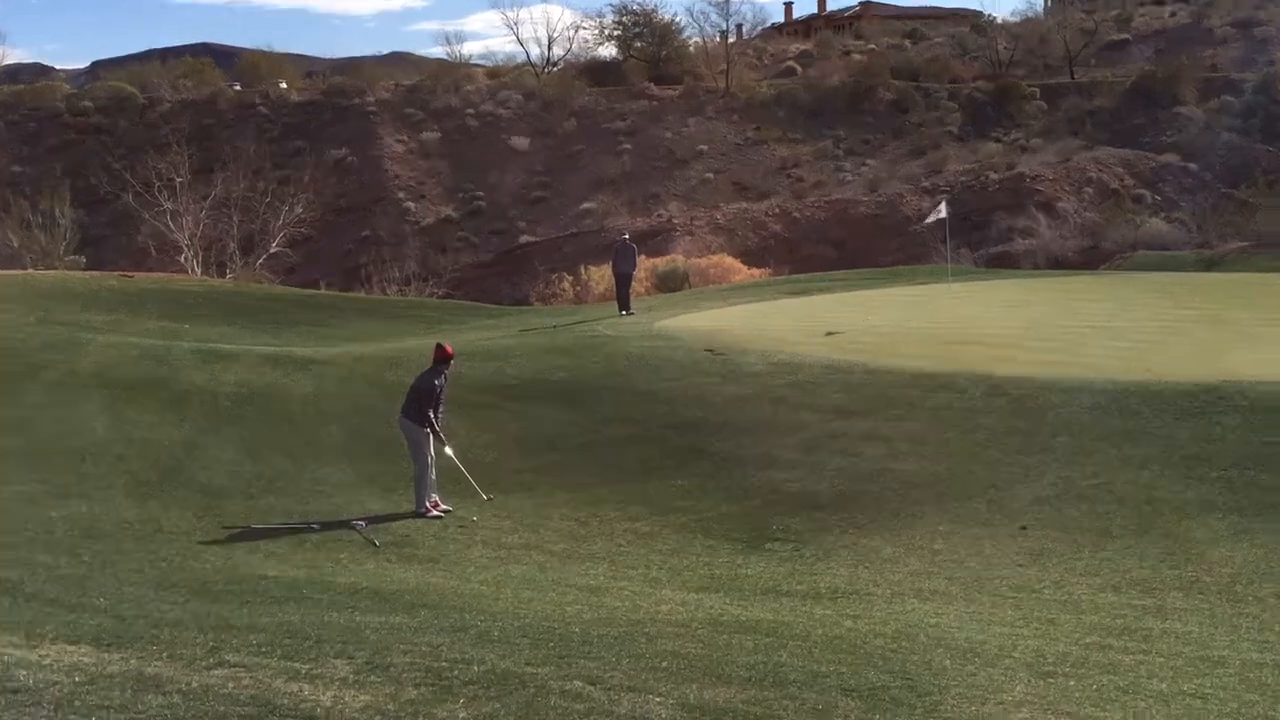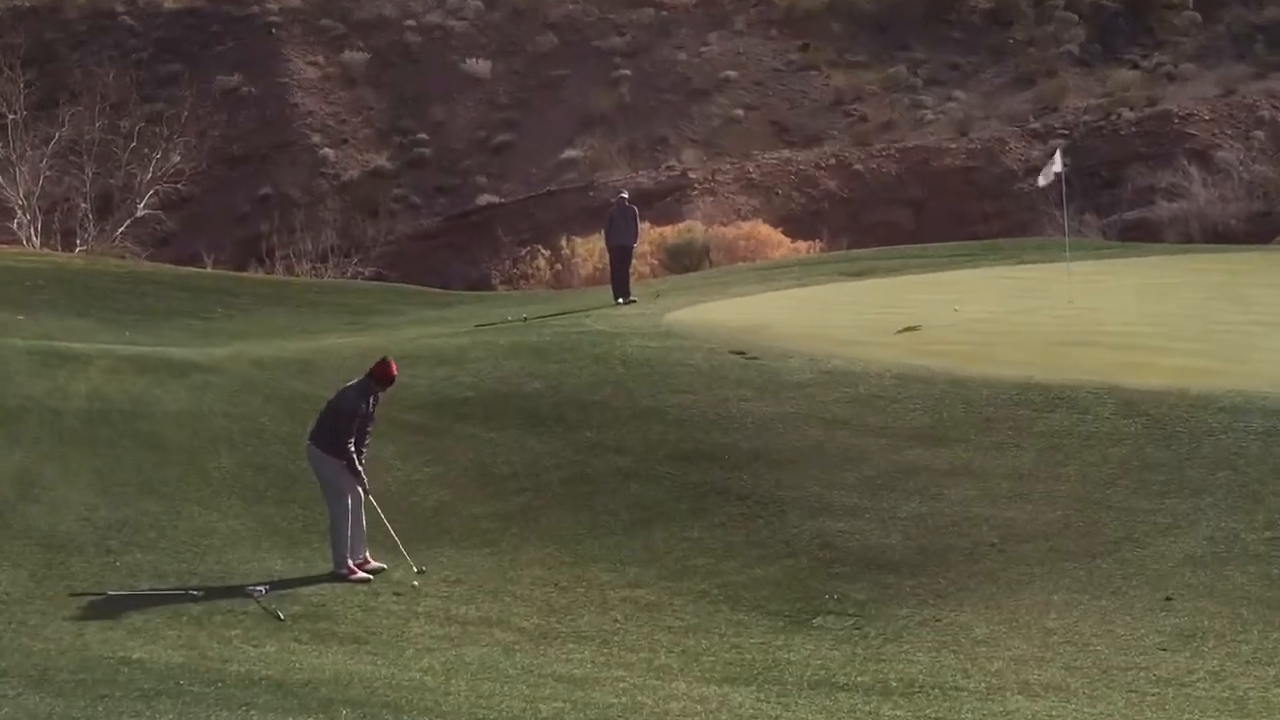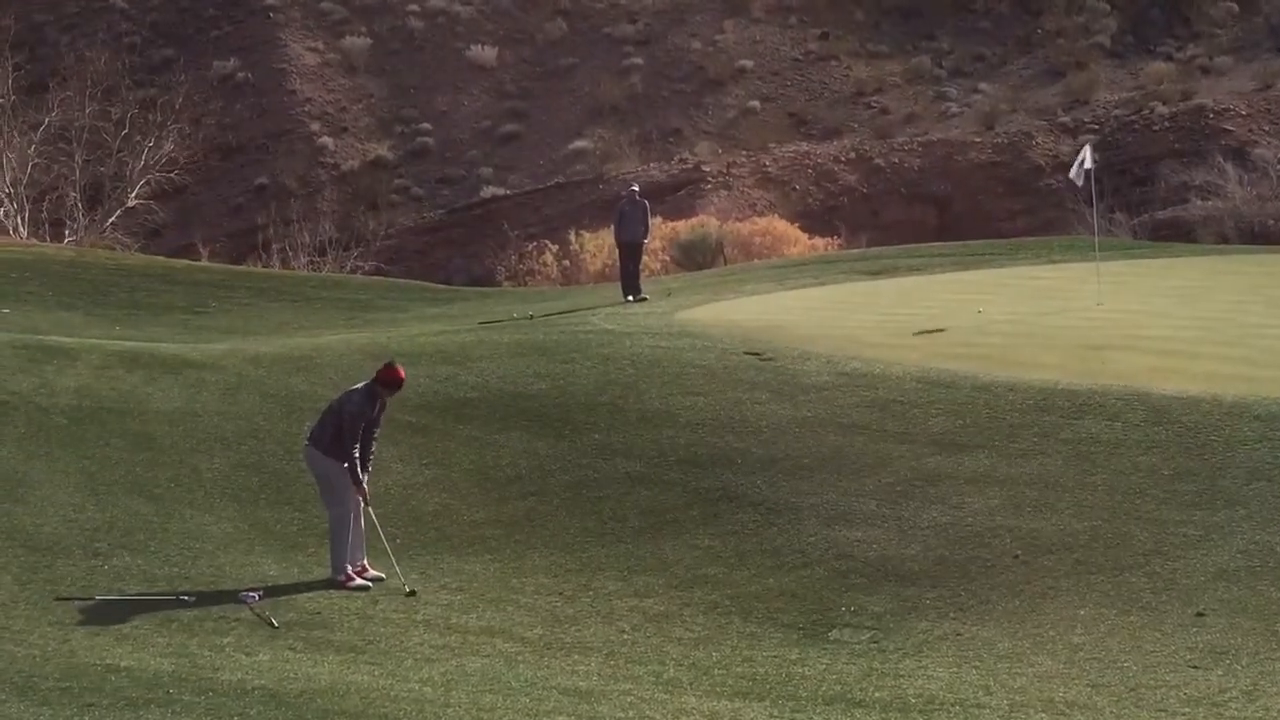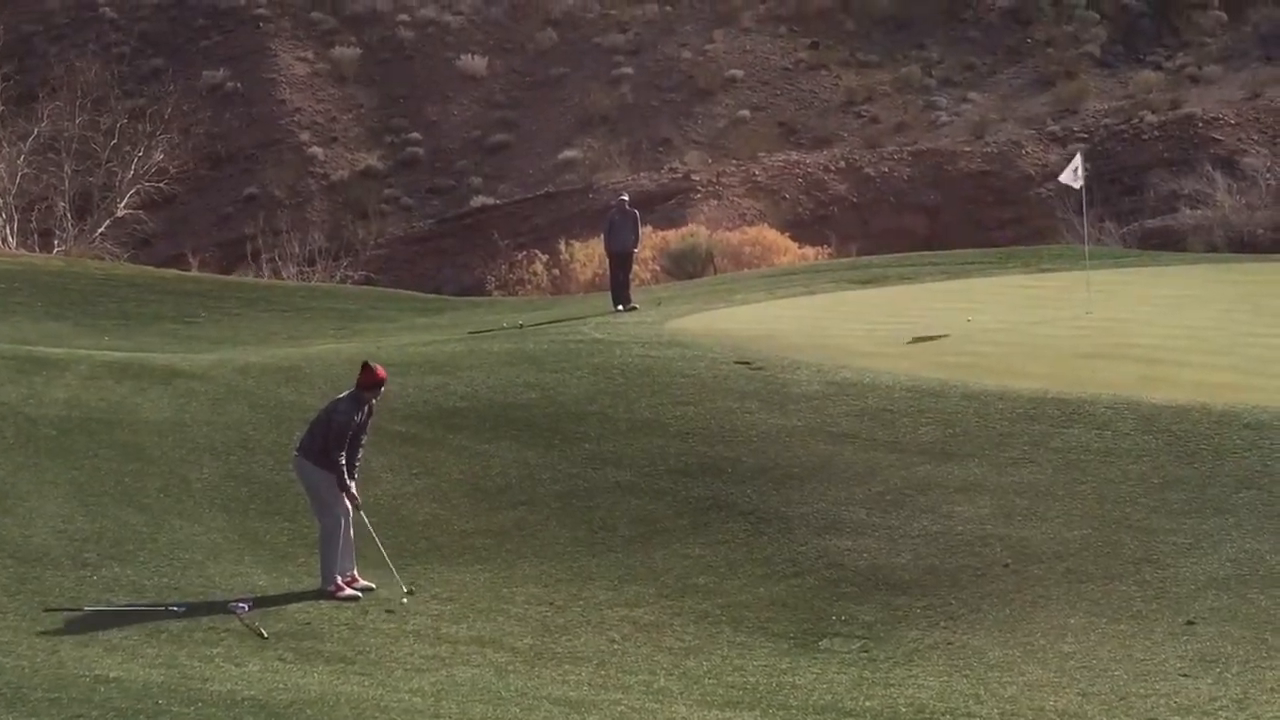
dt=1s
person 1, frame 1
right shoulder: (430, 382)
left elbow: (439, 403)
right elbow: (426, 411)
left wrist: (437, 426)
right wrist: (436, 432)
left hip: (422, 422)
right hip: (413, 423)
left knee: (430, 460)
right knee: (423, 462)
person 1, frame 2
left shoulder: (372, 396)
right shoulder: (352, 400)
left elbow: (364, 432)
right elbow: (346, 442)
left wrist: (359, 464)
right wrist: (357, 473)
left hip: (339, 452)
right hip: (324, 452)
left knee: (356, 498)
right knee: (342, 506)
left ankle: (359, 556)
right ankle: (343, 565)
person 1, frame 3
left shoulder: (379, 400)
right shoulder: (357, 403)
left elbow: (370, 438)
right elbow: (351, 445)
left wrist: (364, 473)
right wrist: (358, 480)
left hip: (339, 453)
right hip: (322, 452)
left knee: (355, 506)
right knee: (342, 509)
left ankle: (357, 563)
right ankle: (341, 572)
person 1, frame 4
left shoulder: (367, 406)
right shoulder: (345, 411)
left elbow: (357, 445)
right elbow: (336, 453)
left wrist: (352, 479)
right wrist: (346, 487)
left hip: (328, 463)
right hip: (312, 463)
left knee: (345, 514)
right knee: (333, 519)
left ankle: (347, 574)
right ankle: (331, 582)
